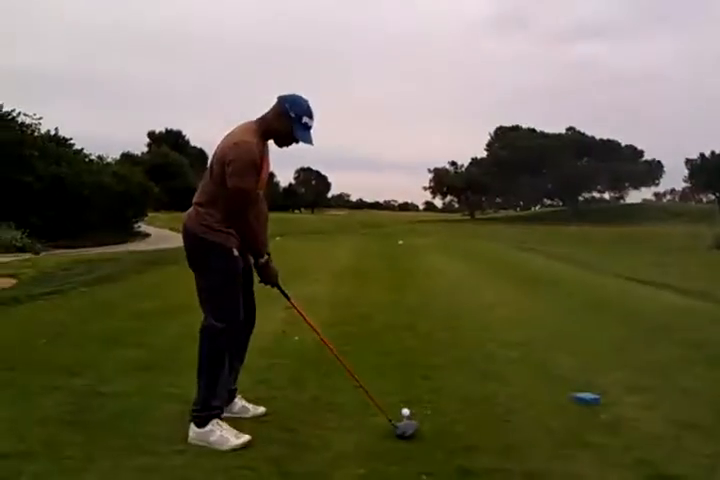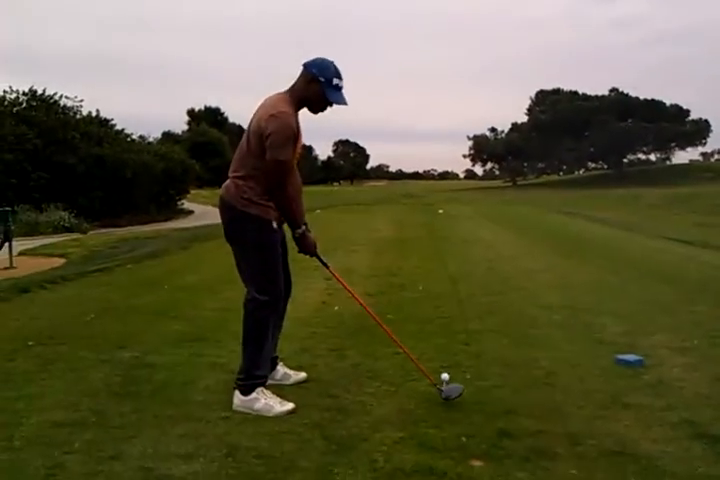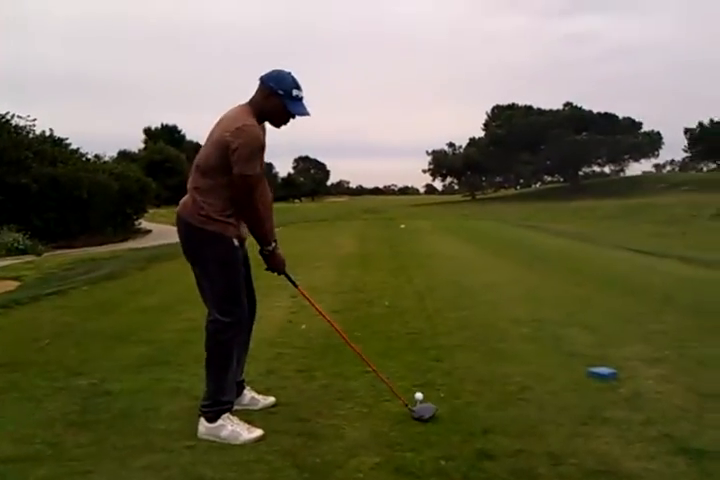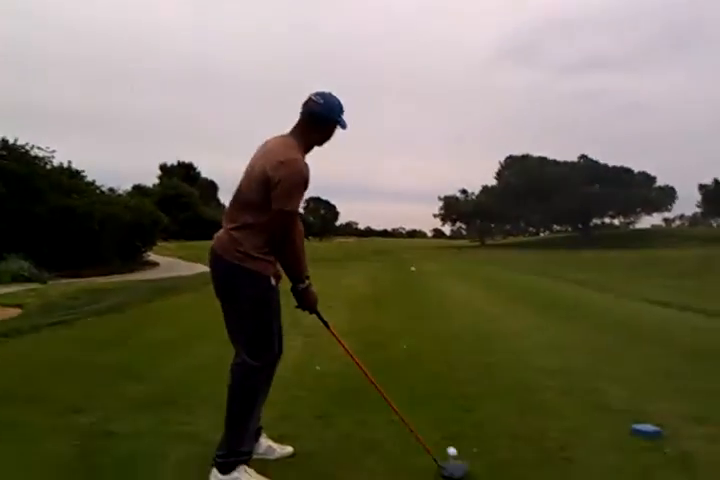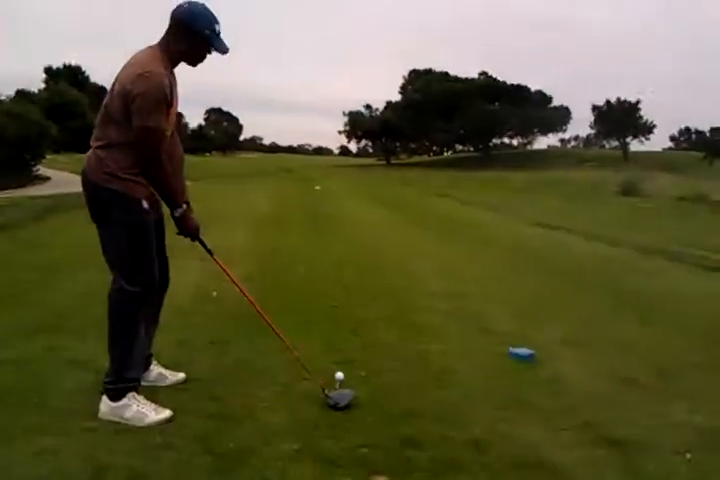
dt=0.5s
person 1, frame 1
left shoulder: (255, 141)
right shoulder: (245, 147)
left elbow: (252, 204)
right elbow: (240, 212)
left wrist: (260, 255)
right wrist: (262, 259)
left hip: (227, 238)
right hip: (211, 238)
left knee: (242, 320)
right knee: (223, 323)
left ankle: (224, 397)
right ankle: (204, 421)
person 1, frame 2
left shoulder: (283, 108)
right shoulder: (282, 119)
left elbow: (285, 177)
right elbow: (278, 185)
left wrist: (299, 225)
right wrist: (300, 231)
left hip: (258, 209)
right hip: (248, 211)
left knee: (278, 290)
right knee: (265, 296)
left ankle: (267, 365)
right ankle: (248, 389)
person 1, frame 3
left shoulder: (243, 120)
right shoulder: (248, 132)
left elbow: (254, 190)
right elbow: (246, 200)
left wrist: (269, 241)
right wrist: (269, 248)
left hip: (219, 225)
right hip: (207, 228)
left knee: (243, 309)
right knee: (227, 316)
left ankle: (232, 389)
right ankle: (213, 415)
person 1, frame 4
left shoulder: (278, 147)
right shoulder: (292, 166)
right elbow: (283, 235)
left wrist: (299, 279)
right wrist: (302, 285)
left hip: (246, 260)
right hip: (243, 265)
left knee: (267, 353)
right knee: (254, 360)
left ankle: (249, 437)
person 1, frame 5
left shoulder: (157, 68)
right shoulder: (151, 79)
left elbow: (167, 143)
right elbow: (153, 158)
left wrist: (182, 201)
right wrist: (180, 210)
left hip: (134, 186)
right hip: (116, 188)
left knee: (155, 279)
right knee: (134, 285)
left ankle: (140, 362)
right ankle: (117, 394)
